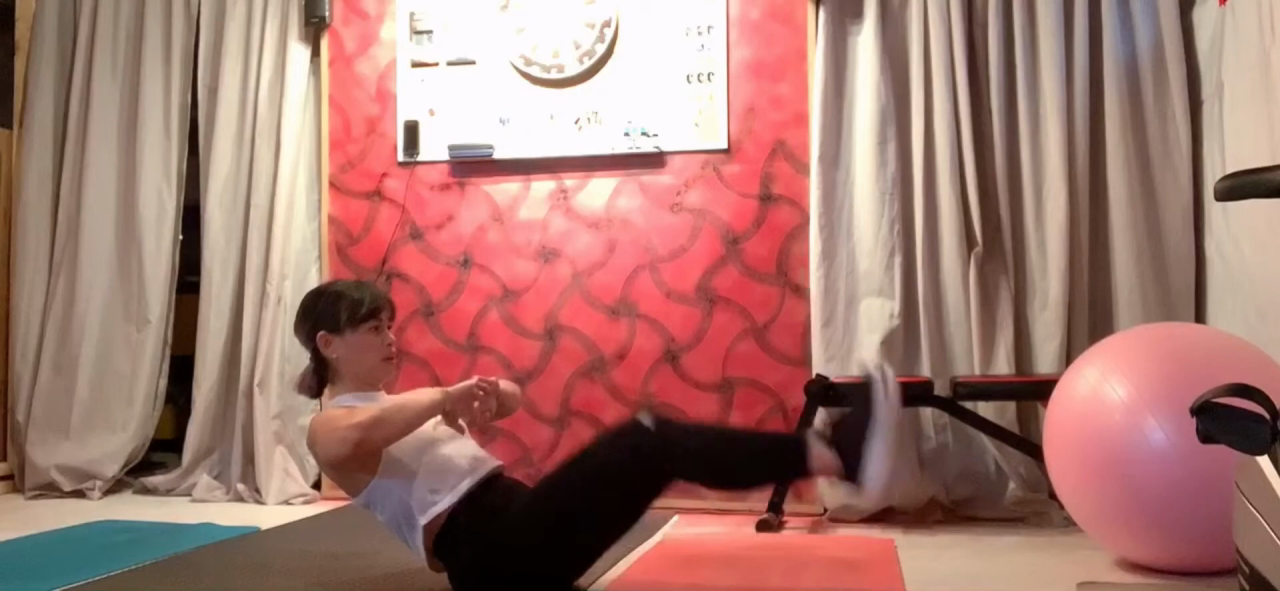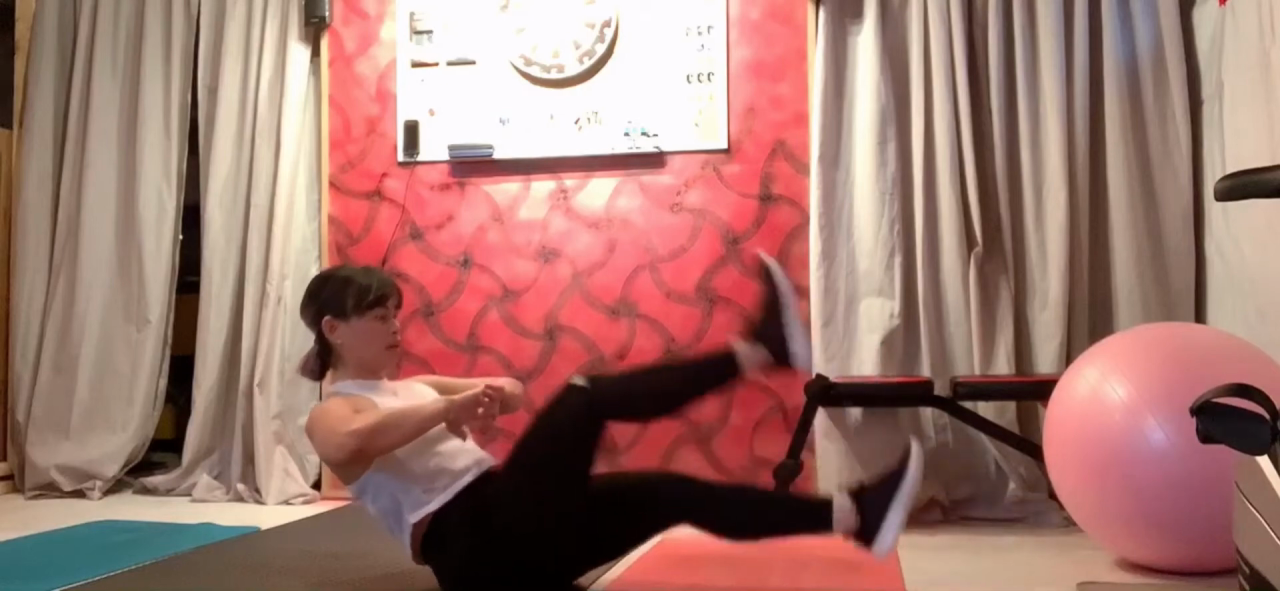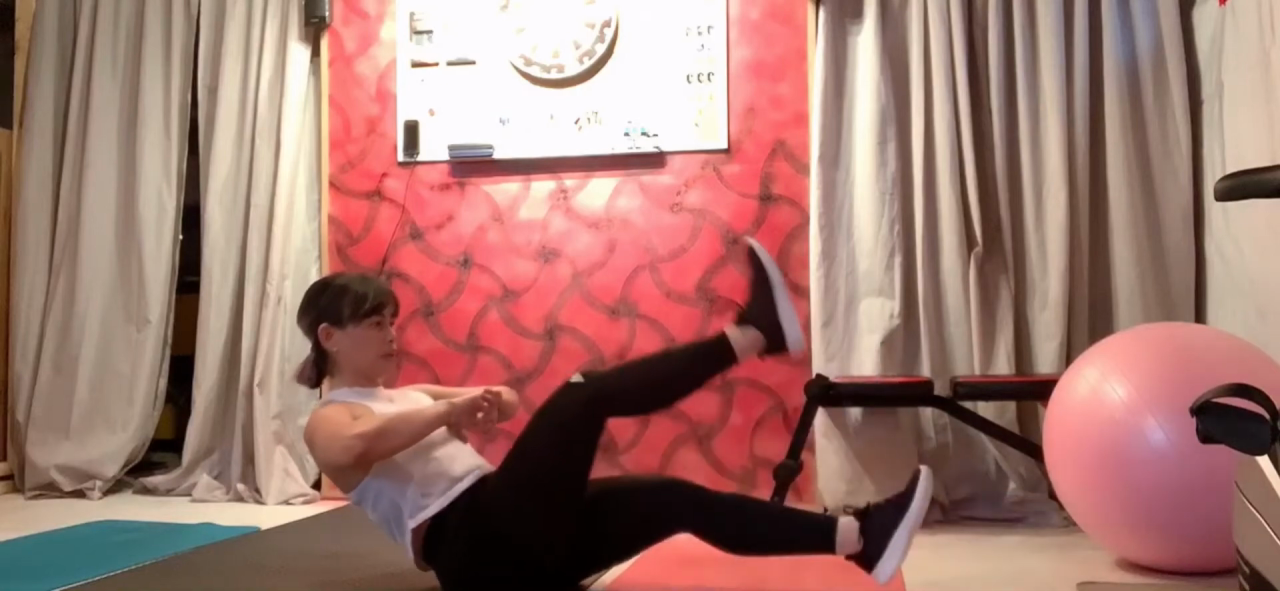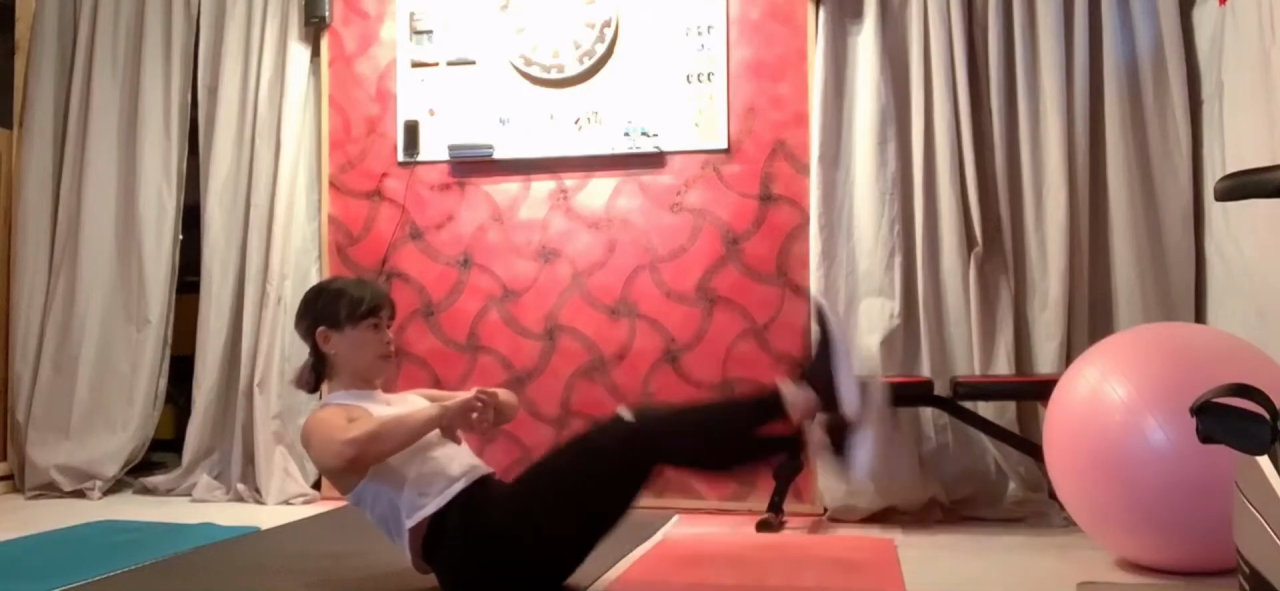
dt=0.3s
person 1, frame 1
left shoulder: (398, 404)
right shoulder: (331, 425)
left elbow: (511, 399)
right elbow: (347, 443)
left wrist: (484, 393)
right wrist: (442, 398)
left hip: (519, 521)
left knee: (661, 445)
right knee: (648, 438)
left ankle: (824, 446)
right ankle: (831, 454)
person 1, frame 2
left shoulder: (409, 388)
right shoulder: (331, 416)
left elbow: (510, 392)
right elbow: (349, 446)
left wrist: (483, 395)
right wrist: (449, 406)
left hip: (518, 535)
left knee: (675, 493)
right knee: (585, 397)
left ankle: (850, 513)
right ankle: (758, 351)
person 1, frame 3
left shoulder: (404, 395)
right shoulder: (328, 421)
left elbow: (507, 401)
right elbow: (350, 449)
left wrist: (481, 400)
right wrist: (449, 412)
left hip: (520, 537)
left knee: (676, 499)
right knee: (585, 393)
left ankle: (856, 539)
right ankle: (750, 336)
person 1, frame 4
left shoulder: (396, 403)
right shoulder: (325, 421)
left elbow: (508, 407)
right elbow: (344, 454)
left wrist: (483, 401)
right wrist: (440, 414)
left hip: (503, 526)
left knee: (641, 433)
right knee: (633, 434)
left ankle: (802, 401)
right ankle: (799, 401)
